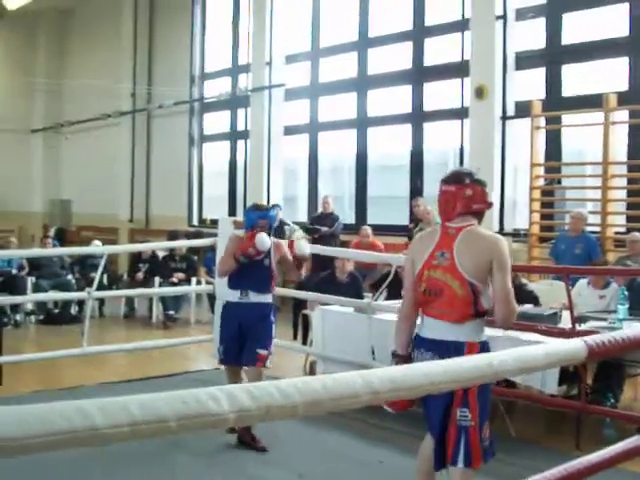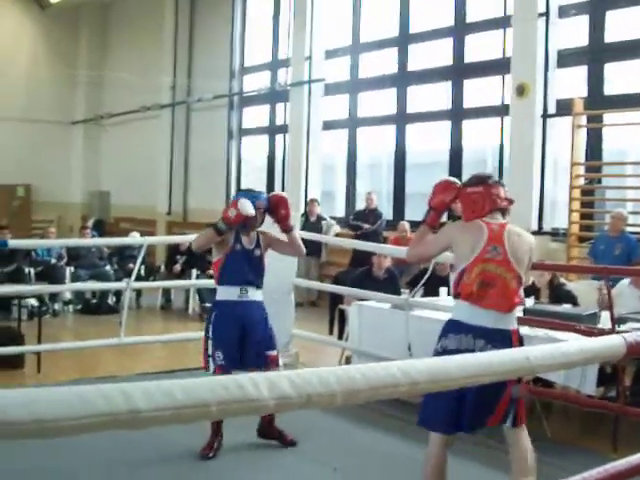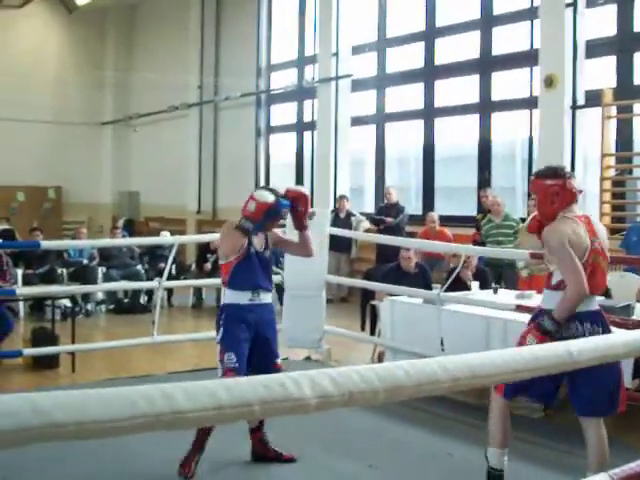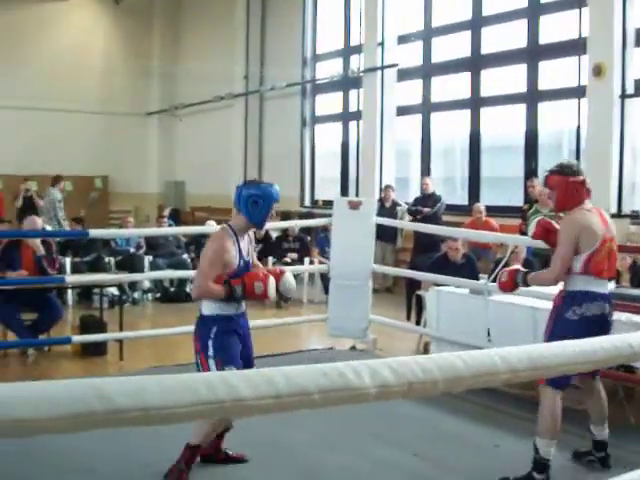
dt=0.7s
person 1, frame 1
left shoulder: (421, 241)
right shoulder: (492, 245)
left elbow: (408, 308)
right elbow: (505, 318)
left wrist: (400, 359)
left hip: (424, 348)
right hip: (464, 354)
left knee: (436, 432)
person 1, frame 2
left shoulder: (460, 231)
right shoulder: (526, 241)
left elbow: (413, 255)
left wrist: (433, 213)
left hip: (460, 335)
right hip: (503, 340)
left knee: (439, 433)
right knee: (515, 429)
person 1, frame 3
left shoulder: (556, 231)
right shoulder: (596, 227)
left elbow: (578, 289)
left wrist: (545, 326)
left hip: (562, 324)
right hip: (593, 324)
left knee: (502, 392)
right knee: (592, 418)
person 1, frame 4
left shoulder: (574, 221)
right shoulder: (602, 217)
left elbow: (555, 275)
left wrist: (520, 277)
right wrist: (556, 241)
left hip: (577, 305)
right hip: (602, 304)
left knee: (552, 386)
right knee: (588, 377)
right ankle: (600, 449)
person 2, frame 1
left shoulder: (278, 246)
right shoulder: (236, 241)
left elbow: (295, 273)
right elbow: (221, 271)
left wrist: (298, 263)
right wrist: (246, 253)
left hip: (261, 311)
right hip: (233, 309)
left knee: (255, 371)
right knee: (232, 368)
left ankle: (245, 430)
person 2, frame 2
left shoulder: (264, 238)
right shoulder: (226, 234)
left elbow: (299, 252)
right elbow: (195, 246)
left wrist: (286, 223)
right wrist: (224, 223)
left hip: (255, 308)
right hip: (226, 308)
left knee: (268, 369)
right knee: (222, 374)
left ankle: (267, 424)
right ankle: (215, 435)
person 2, frame 3
left shoulder: (271, 235)
right shoulder: (233, 231)
left elbow: (307, 251)
right elbow: (228, 253)
left wrist: (302, 219)
right wrist: (250, 221)
left hip: (264, 311)
right hip: (235, 313)
left knee: (263, 379)
right knee: (230, 380)
left ankle: (260, 444)
right ankle: (196, 448)
person 2, frame 4
left shoulder: (248, 236)
right shoulder: (222, 241)
right elbow: (200, 288)
left wrist: (267, 277)
right wrist: (241, 290)
left hip: (238, 319)
right hip: (216, 326)
left ankle: (213, 447)
